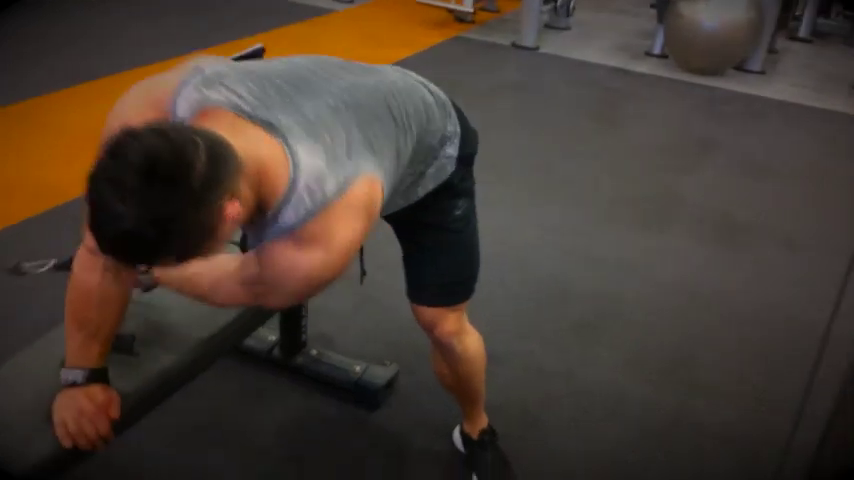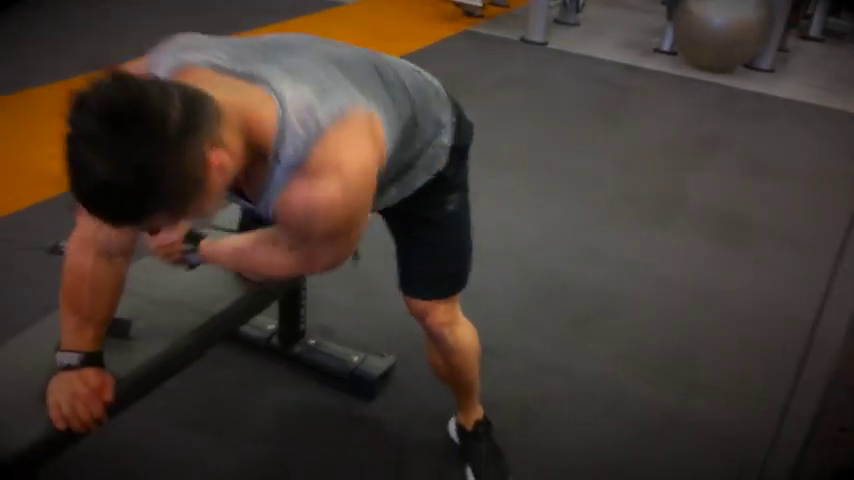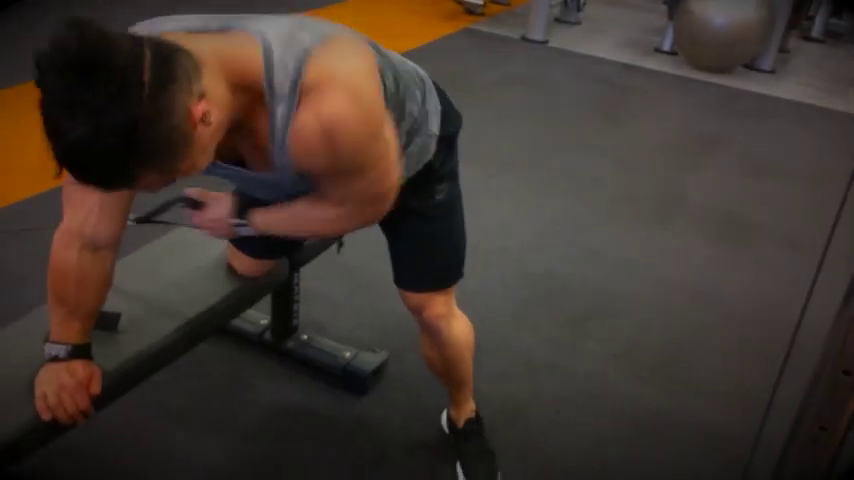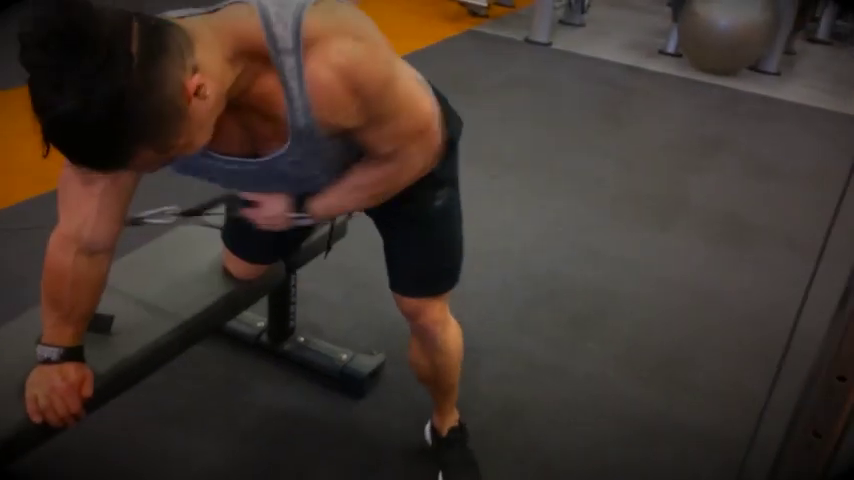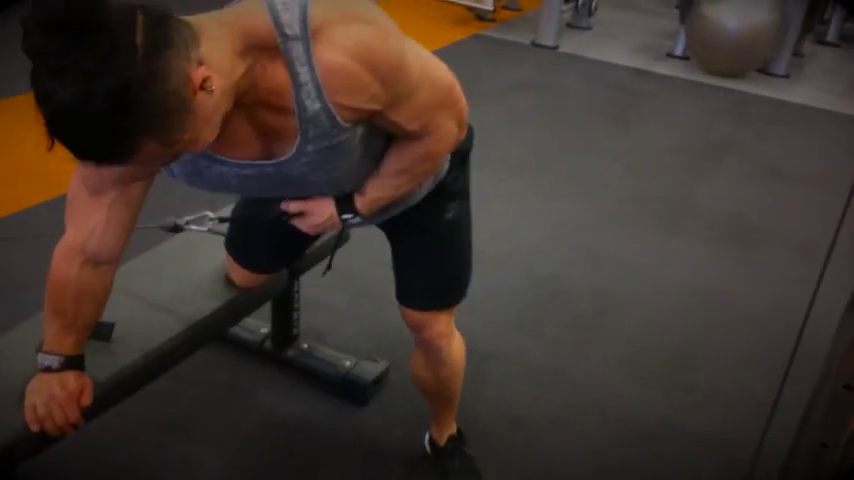
dt=0.1s
person 1, frame 1
left shoulder: (325, 236)
right shoulder: (147, 114)
left elbow: (253, 285)
right elbow: (102, 254)
left wrist: (154, 270)
right wrist: (82, 374)
left hip: (430, 154)
right hip: (343, 116)
left knee: (443, 324)
right knee: (270, 253)
left ankle: (476, 432)
person 1, frame 2
left shoulder: (326, 187)
right shoulder: (139, 98)
left elbow: (311, 256)
right elbow: (99, 241)
left wrist: (195, 248)
right wrist: (78, 359)
left hip: (423, 151)
left knee: (436, 315)
right knee: (256, 269)
left ankle: (471, 423)
person 1, frame 3
left shoulder: (330, 107)
right shoulder: (125, 93)
left elbow: (368, 201)
right elbow: (86, 233)
left wrist: (243, 217)
right wrist: (65, 351)
left hip: (408, 144)
left knee: (431, 307)
right knee: (245, 264)
left ankle: (463, 418)
person 1, frame 4
left shoulder: (328, 65)
right shoulder: (118, 99)
left elbow: (417, 145)
right elbow: (82, 241)
left wrist: (306, 206)
right wrist: (58, 354)
left hip: (408, 158)
left knee: (426, 315)
right knee: (240, 270)
left ankle: (446, 428)
person 1, frame 5
left shoulder: (339, 50)
right shoulder: (127, 104)
left elbow: (444, 121)
right elbow: (89, 250)
left wrist: (350, 206)
right wrist: (58, 361)
left hip: (421, 171)
left knee: (430, 326)
right knee: (243, 277)
left ankle: (445, 436)
